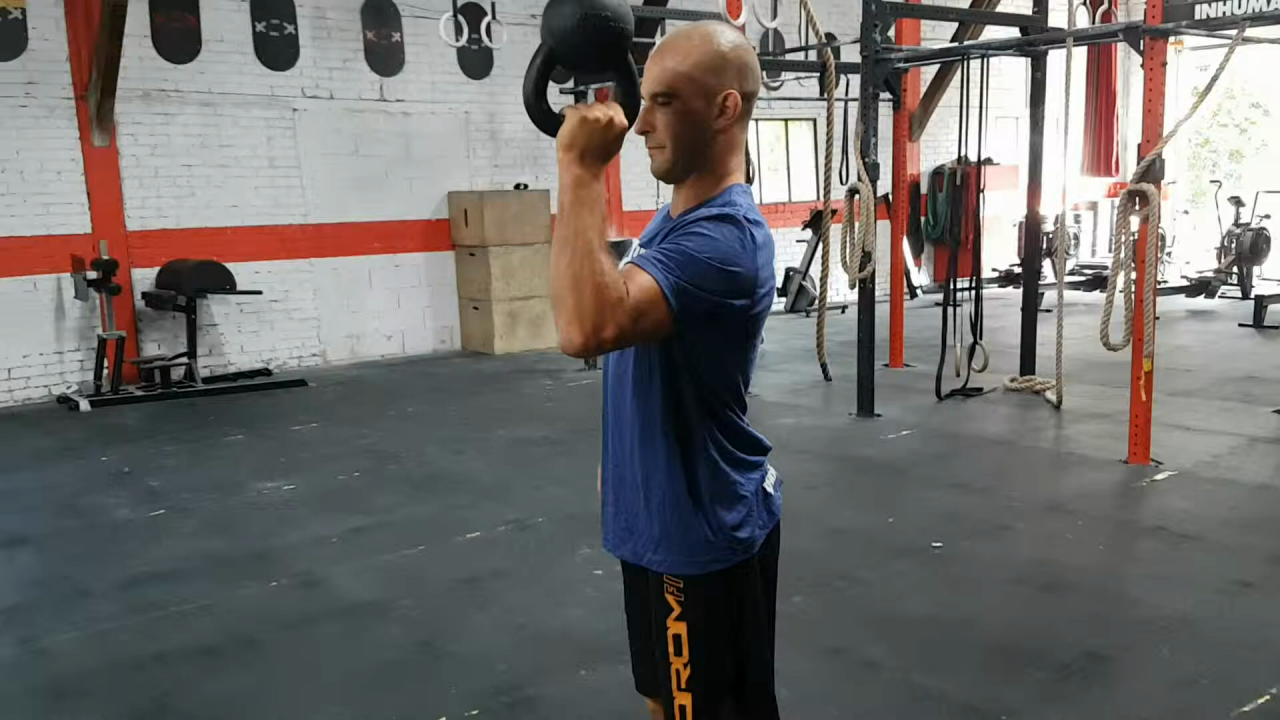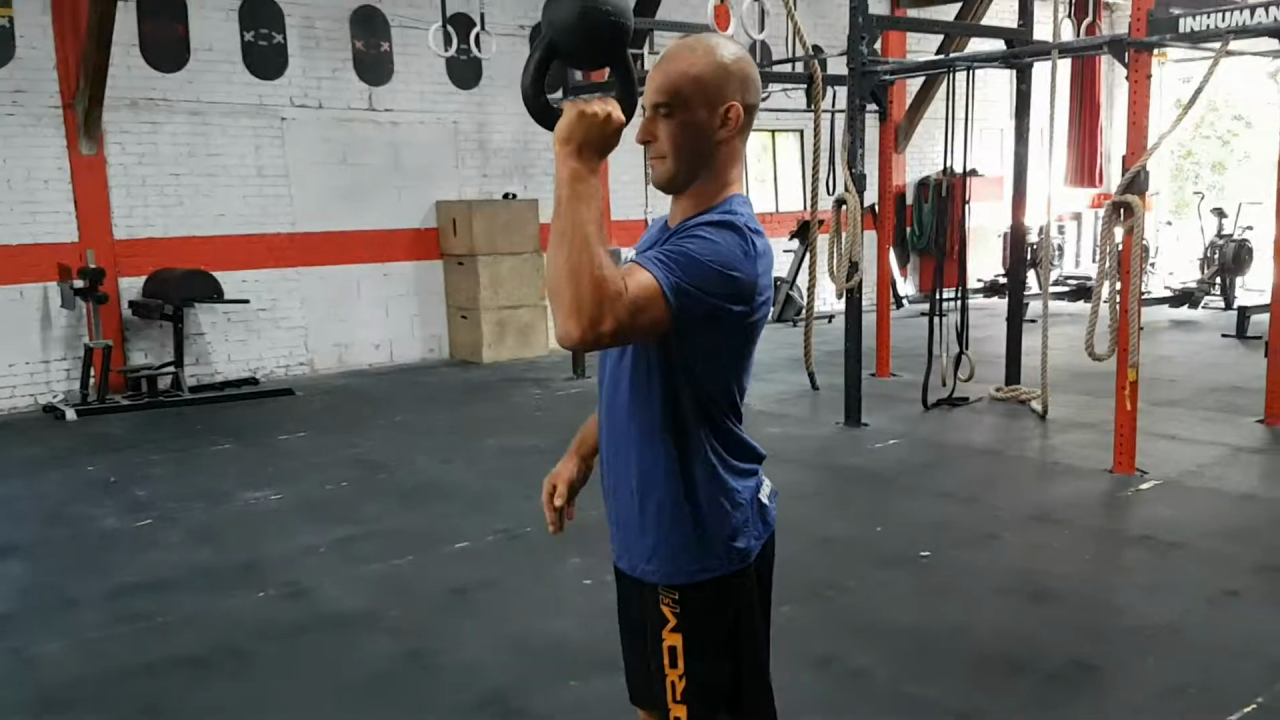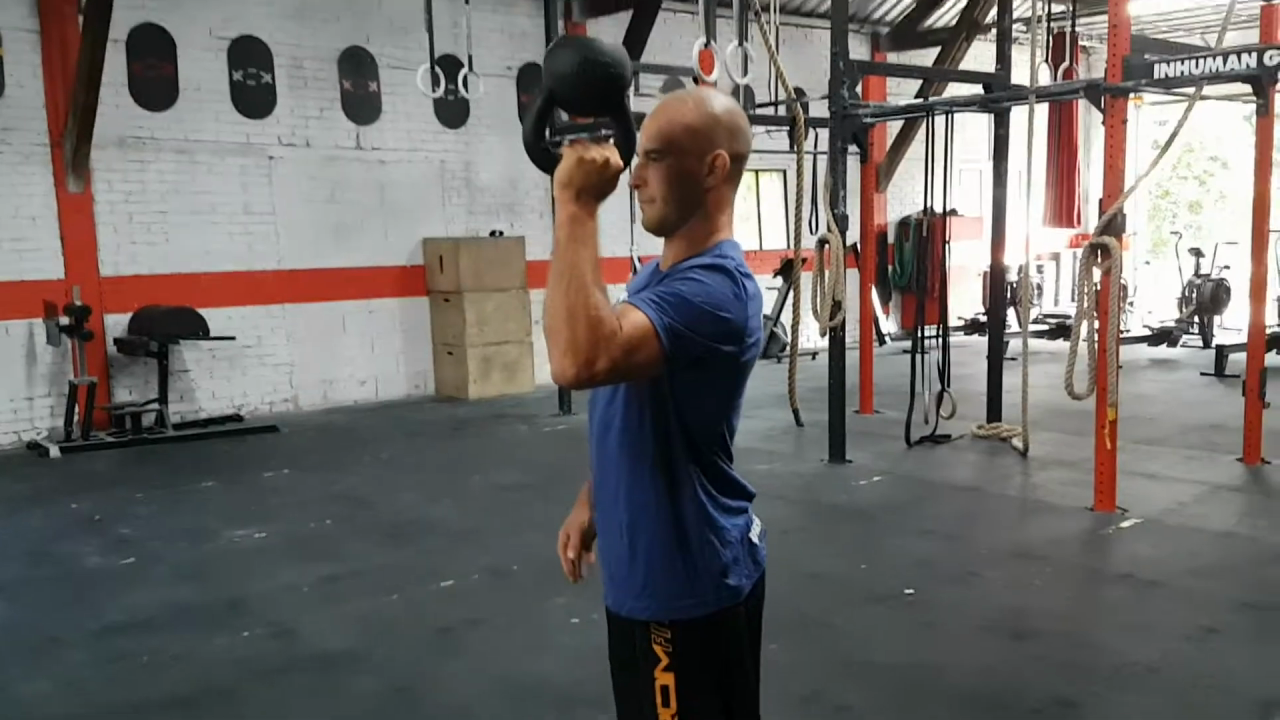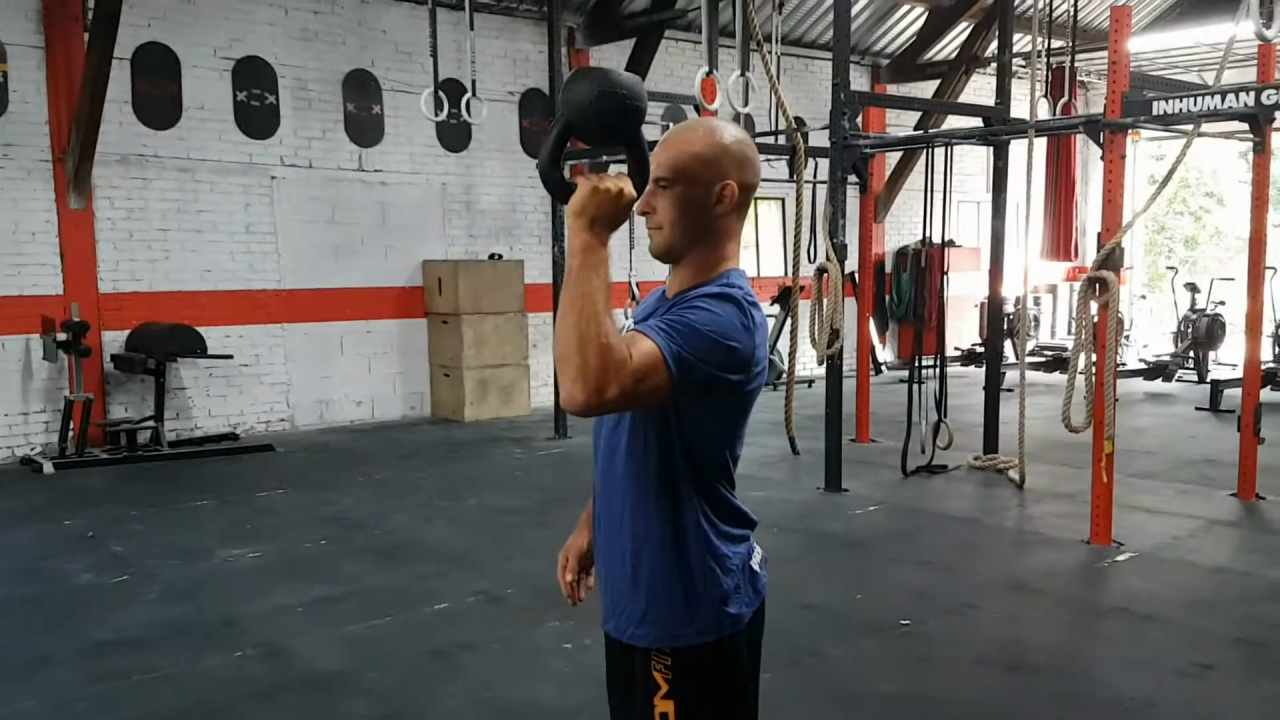
dt=0.5s
person 1, frame 1
left shoulder: (724, 236)
right shoulder: (679, 218)
left elbow: (587, 327)
left wrist: (580, 169)
left hip: (706, 530)
right hip: (660, 518)
person 1, frame 2
left shoulder: (725, 244)
right shoulder: (673, 230)
left elbow: (584, 321)
left wrist: (578, 162)
right wrist: (580, 454)
left hip: (703, 540)
right hip: (657, 529)
person 1, frame 3
left shoulder: (716, 287)
right shoulder: (660, 276)
left elbow: (579, 360)
left wrist: (576, 207)
right wrist: (590, 503)
left hip: (692, 579)
right hip: (644, 569)
person 1, frame 4
left shoulder: (722, 316)
right shoulder: (664, 303)
left elbow: (588, 387)
left wrist: (588, 235)
right wrist: (590, 526)
left hip: (691, 609)
right hip: (642, 596)
